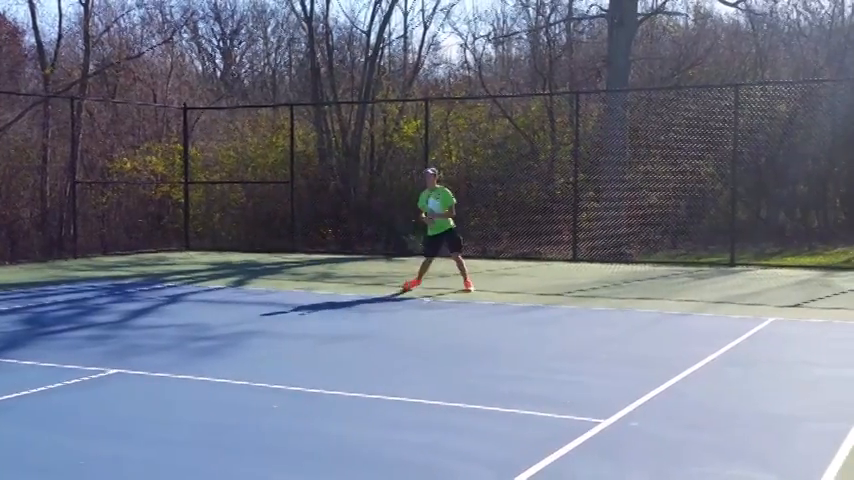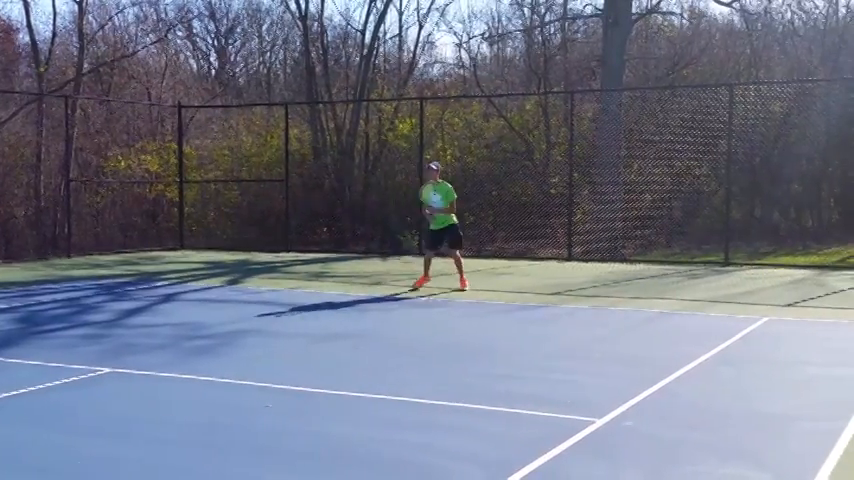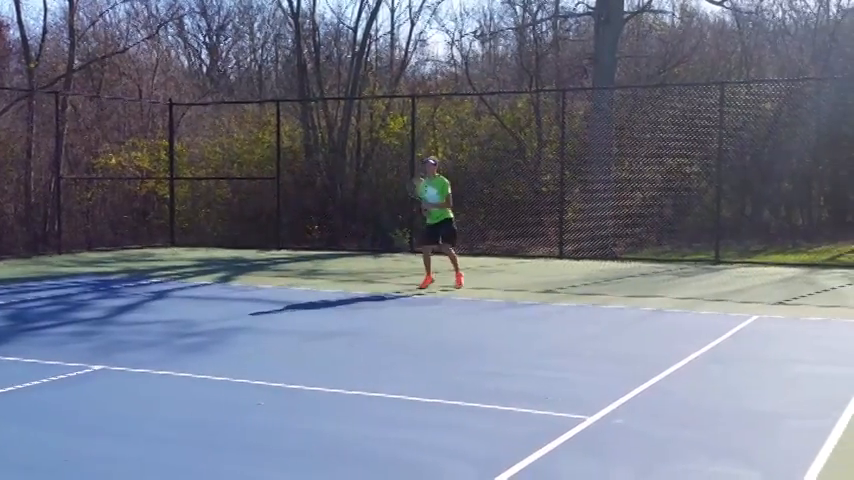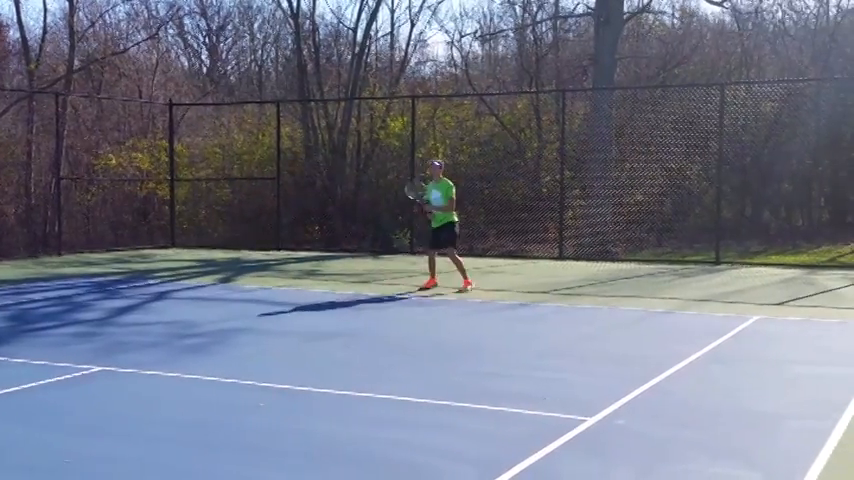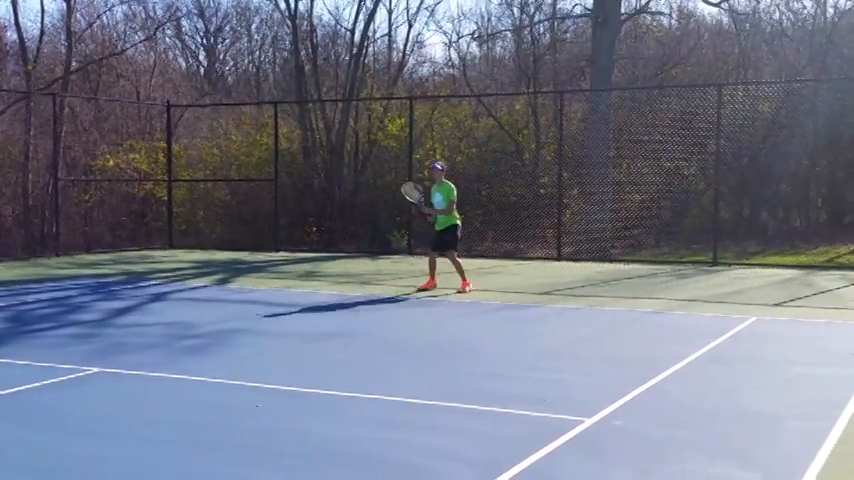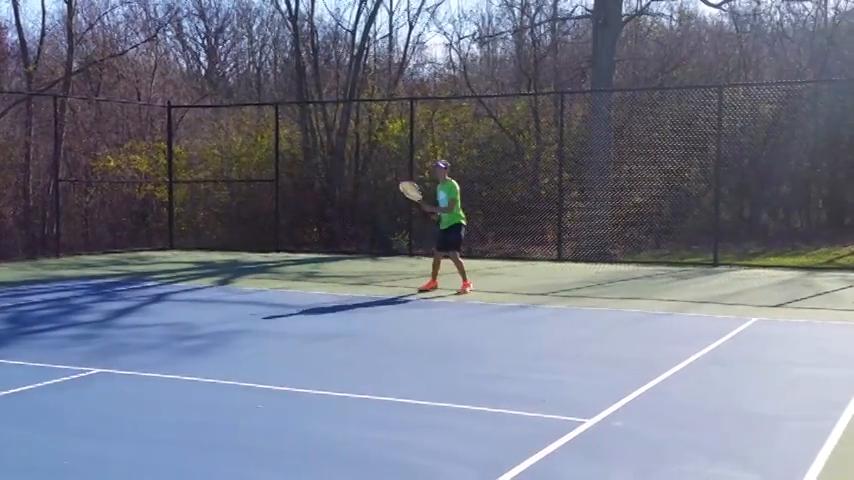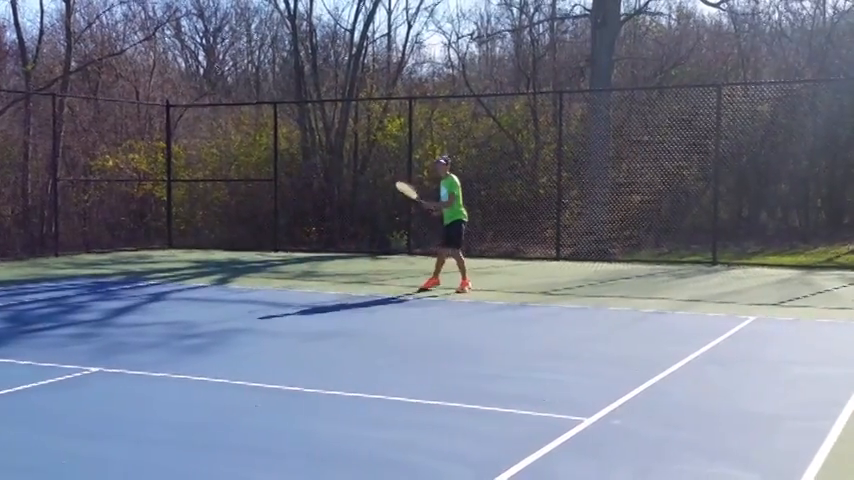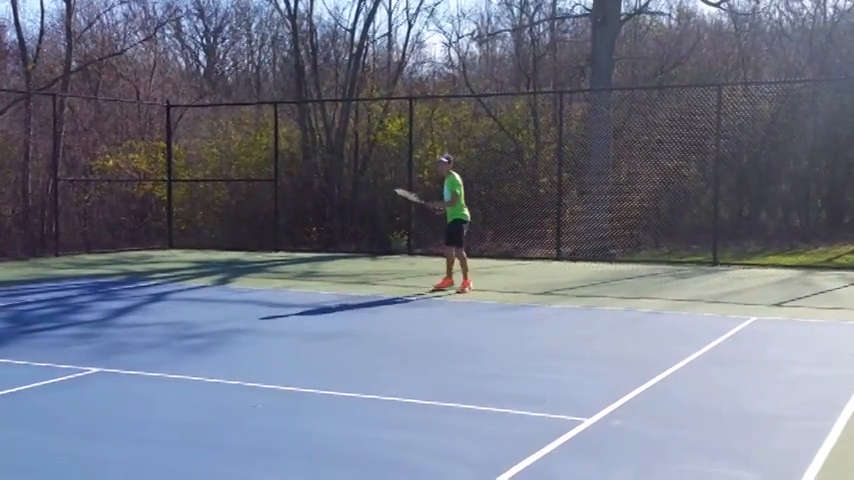
dt=0.1s
person 1, frame 1
left shoulder: (445, 192)
right shoulder: (424, 195)
left elbow: (452, 213)
right elbow: (421, 213)
left wrist: (438, 215)
right wrist: (426, 219)
left hip: (448, 229)
right hip: (433, 231)
left knee: (456, 256)
right knee: (428, 259)
left ankle: (467, 281)
right ankle: (417, 280)
person 1, frame 2
left shoulder: (447, 187)
right shoulder: (425, 189)
left elbow: (453, 209)
right elbow: (425, 207)
left wrist: (437, 210)
right wrist: (428, 214)
left hip: (450, 224)
right hip: (434, 226)
left knee: (454, 253)
right knee: (428, 253)
left ankle: (463, 279)
right ankle: (425, 277)
person 1, frame 3
left shoulder: (443, 182)
right shoulder: (423, 183)
left elbow: (448, 203)
left wrist: (432, 205)
right wrist: (424, 209)
left hip: (445, 219)
right hip: (431, 221)
left knee: (447, 249)
right knee: (425, 249)
left ankle: (459, 274)
right ankle: (429, 276)
person 1, frame 4
left shoulder: (448, 185)
right shoulder: (430, 186)
left elbow: (451, 207)
left wrist: (433, 208)
right wrist: (429, 212)
left hip: (449, 222)
right hip: (436, 224)
left knee: (451, 253)
right knee: (431, 253)
left ankle: (467, 281)
right ankle: (433, 279)
person 1, frame 5
left shoulder: (450, 188)
right shoulder: (434, 188)
left elbow: (450, 210)
left wrist: (432, 211)
right wrist: (430, 214)
left hip: (452, 225)
right hip: (439, 226)
left knee: (451, 255)
right knee: (432, 254)
left ankle: (465, 282)
right ankle: (432, 281)
person 1, frame 6
left shoulder: (452, 186)
right shoulder: (439, 186)
left elbow: (450, 208)
left wrist: (431, 209)
right wrist: (436, 213)
left hip: (456, 223)
right hip: (444, 225)
left knee: (453, 254)
right knee: (437, 254)
left ankle: (466, 283)
right ankle: (433, 282)
person 1, frame 7
left shoulder: (453, 181)
right shoulder: (443, 181)
left elbow: (449, 203)
left wrist: (431, 204)
right wrist: (436, 208)
left hip: (458, 219)
right hip: (448, 220)
left knee: (455, 252)
right knee: (442, 251)
left ankle: (465, 282)
right ankle: (435, 278)
person 1, frame 8
left shoulder: (454, 179)
right shoulder: (447, 179)
left elbow: (453, 202)
left wrist: (436, 204)
right wrist: (441, 207)
left hip: (459, 218)
right hip: (452, 218)
left knee: (458, 250)
right knee: (448, 249)
left ankle: (466, 282)
right ankle: (448, 278)
